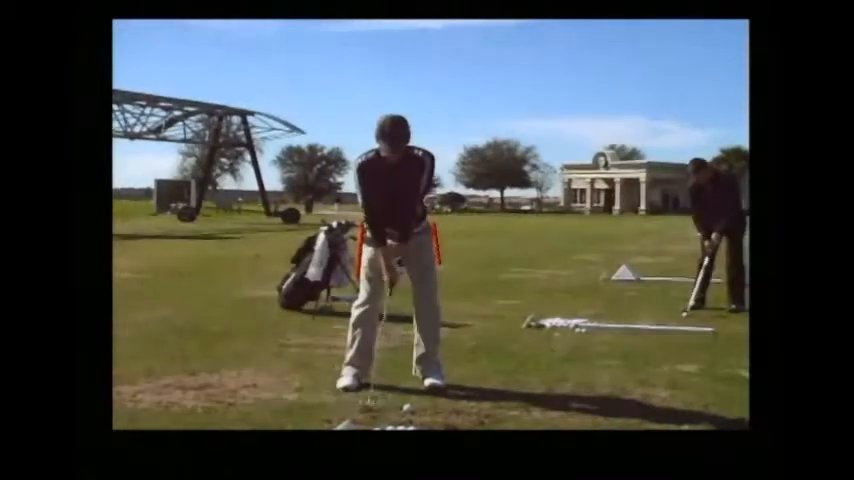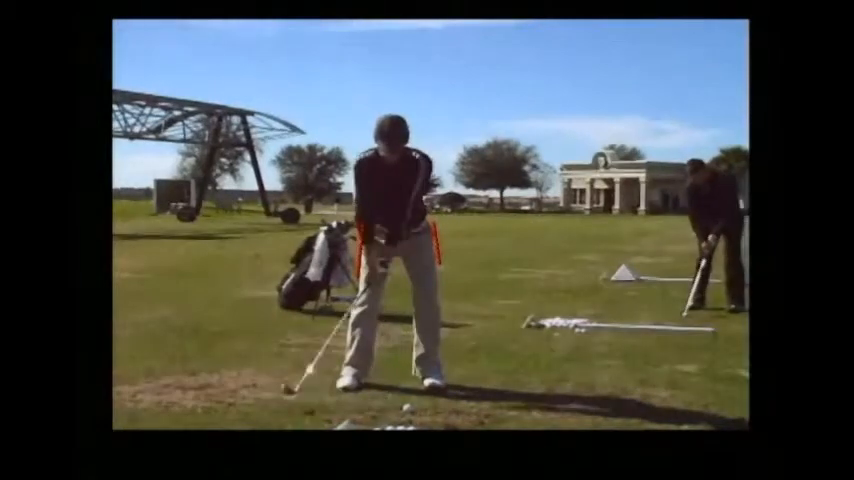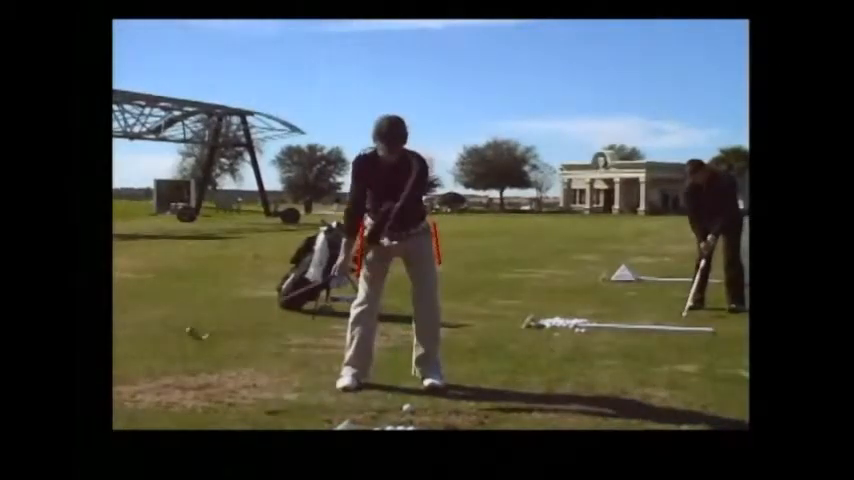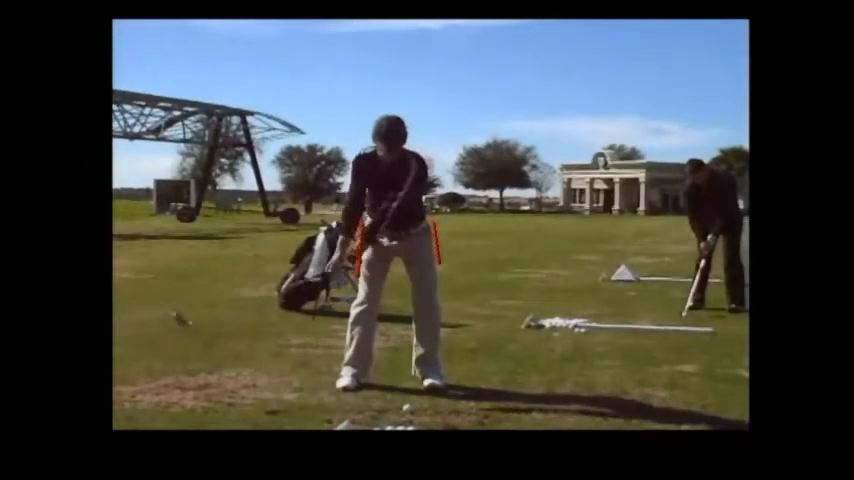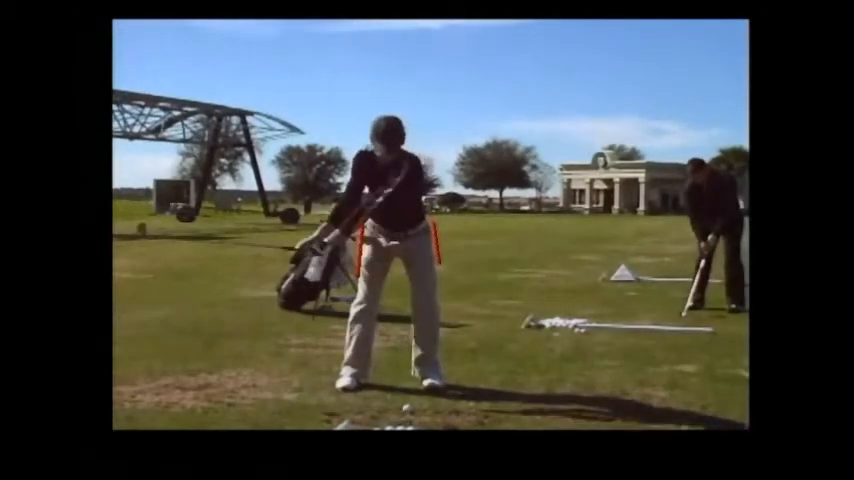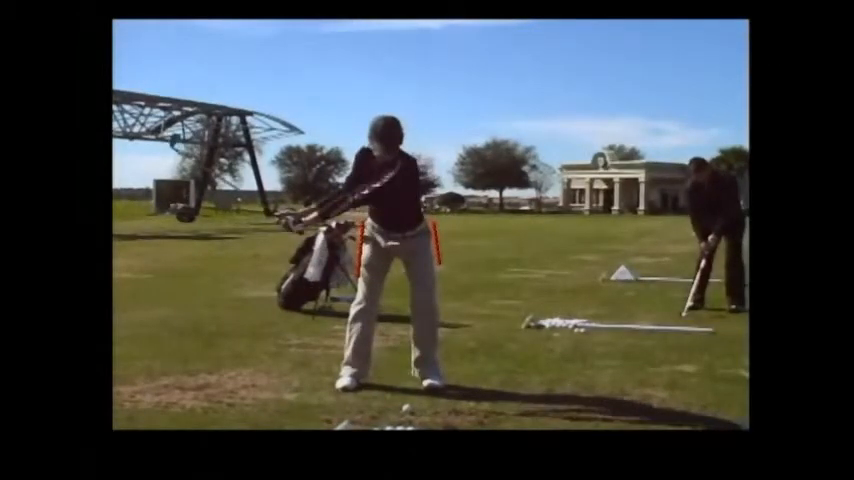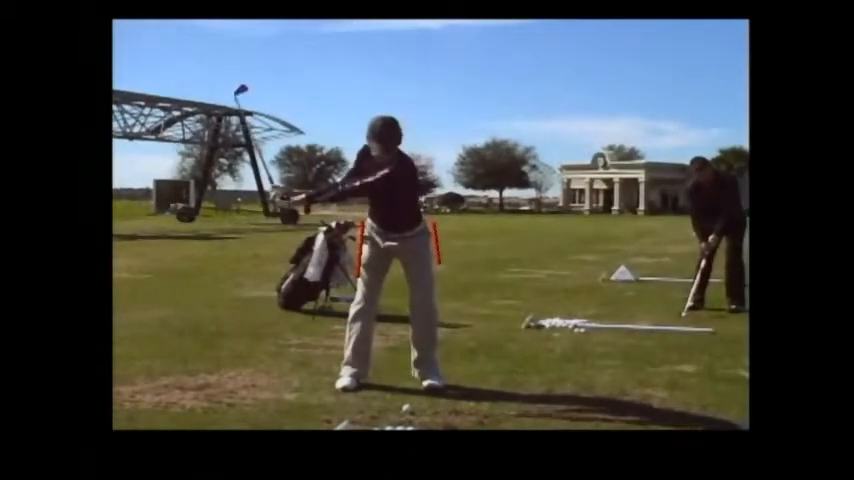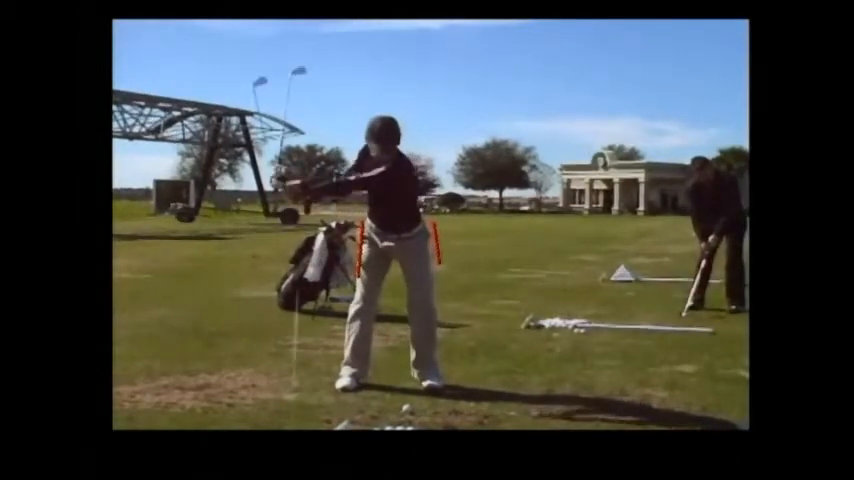
dt=0.2s
person 1, frame 1
left shoulder: (423, 161)
right shoulder: (365, 164)
left elbow: (413, 205)
right elbow: (371, 213)
left wrist: (401, 247)
right wrist: (385, 259)
left hip: (415, 233)
right hip: (378, 234)
left knee: (427, 300)
right knee: (367, 300)
left ankle: (430, 367)
right ankle: (354, 368)
person 1, frame 2
left shoulder: (420, 163)
right shoulder: (364, 163)
left elbow: (407, 208)
right elbow: (363, 211)
left wrist: (390, 252)
right wrist: (370, 255)
left hip: (414, 233)
right hip: (376, 233)
left knee: (427, 300)
right knee: (366, 299)
left ankle: (429, 367)
right ankle: (354, 368)
person 1, frame 3
left shoulder: (417, 165)
right shoulder: (363, 162)
left elbow: (399, 208)
right elbow: (355, 205)
left wrist: (369, 244)
right wrist: (347, 250)
left hip: (414, 234)
right hip: (376, 233)
left knee: (427, 300)
right knee: (365, 300)
left ankle: (429, 367)
right ankle: (354, 368)
person 1, frame 4
left shoulder: (416, 165)
right shoulder: (363, 161)
left elbow: (396, 207)
right elbow: (354, 203)
left wrist: (362, 245)
right wrist: (342, 246)
left hip: (414, 234)
right hip: (377, 234)
left knee: (427, 300)
right knee: (365, 300)
left ankle: (429, 367)
right ankle: (354, 368)
person 1, frame 5
left shoulder: (411, 166)
right shoulder: (363, 159)
left elbow: (380, 202)
right elbow: (351, 198)
left wrist: (338, 233)
right wrist: (322, 231)
left hip: (413, 235)
right hip: (378, 233)
left knee: (426, 301)
right knee: (365, 301)
left ankle: (428, 368)
right ankle: (353, 369)
person 1, frame 6
left shoulder: (406, 166)
right shoulder: (364, 157)
left elbow: (368, 197)
right elbow: (348, 190)
left wrist: (321, 214)
right wrist: (314, 210)
left hip: (413, 235)
right hip: (378, 232)
left knee: (425, 302)
right knee: (365, 300)
left ankle: (427, 369)
right ankle: (353, 368)
person 1, frame 7
left shoulder: (403, 167)
right shoulder: (366, 156)
left elbow: (361, 190)
right elbow: (346, 184)
left wrist: (313, 196)
right wrist: (313, 196)
left hip: (412, 236)
right hip: (377, 233)
left knee: (424, 302)
right knee: (364, 300)
left ankle: (427, 369)
right ankle: (353, 369)
person 1, frame 8
left shoulder: (400, 168)
right shoulder: (367, 154)
left elbow: (356, 183)
right elbow: (346, 182)
left wrist: (307, 187)
right wrist: (309, 188)
left hip: (409, 237)
right hip: (376, 233)
left knee: (422, 303)
right knee: (363, 301)
left ankle: (427, 369)
right ankle: (352, 369)
person 2, frame 1
left shoulder: (729, 180)
right shoulder: (694, 187)
left elbow: (733, 210)
right elbow: (697, 214)
left wrist: (719, 232)
right wrist: (705, 237)
left hip: (733, 222)
right hip: (709, 223)
left knee: (734, 260)
right knee: (705, 260)
left ankle: (737, 301)
right ankle: (699, 299)
person 2, frame 2
left shoulder: (726, 180)
right shoulder: (692, 187)
left elbow: (730, 211)
right elbow: (694, 215)
left wrist: (716, 234)
right wrist: (702, 239)
left hip: (731, 221)
right hip: (707, 223)
left knee: (732, 259)
right knee: (703, 259)
left ankle: (736, 301)
right ankle: (698, 299)
person 2, frame 3
left shoulder: (726, 181)
right shoulder: (691, 187)
left elbow: (729, 211)
right elbow: (693, 215)
left wrist: (714, 234)
right wrist: (701, 239)
left hip: (730, 221)
right hip: (706, 223)
left knee: (731, 259)
right knee: (702, 259)
left ankle: (736, 301)
right ankle: (697, 299)
person 2, frame 4
left shoulder: (726, 180)
right shoulder: (691, 187)
left elbow: (728, 211)
right elbow: (693, 215)
left wrist: (715, 234)
right wrist: (701, 239)
left hip: (730, 221)
right hip: (706, 223)
left knee: (731, 259)
right knee: (702, 259)
left ankle: (736, 301)
right ankle: (697, 299)
person 2, frame 5
left shoulder: (726, 181)
right shoulder: (691, 187)
left elbow: (730, 211)
right elbow: (693, 215)
left wrist: (716, 234)
right wrist: (701, 239)
left hip: (731, 221)
right hip: (707, 223)
left knee: (732, 259)
right knee: (703, 259)
left ankle: (736, 301)
right ankle: (697, 299)
person 2, frame 6
left shoulder: (727, 181)
right shoulder: (693, 186)
left elbow: (731, 212)
right elbow: (694, 215)
left wrist: (717, 234)
right wrist: (701, 239)
left hip: (732, 222)
right hip: (708, 223)
left knee: (733, 259)
right knee: (704, 258)
left ankle: (736, 301)
right ankle: (697, 299)
person 2, frame 7
left shoulder: (728, 181)
right shoulder: (694, 186)
left elbow: (731, 212)
right elbow: (695, 214)
left wrist: (717, 234)
right wrist: (702, 239)
left hip: (734, 221)
right hip: (710, 222)
left knee: (733, 259)
right knee: (704, 258)
left ankle: (736, 301)
right ankle: (697, 298)
person 2, frame 8
left shoulder: (729, 181)
right shoulder: (694, 186)
left elbow: (731, 212)
right elbow: (696, 214)
left wrist: (717, 234)
right wrist: (702, 239)
left hip: (734, 221)
right hip: (710, 222)
left knee: (733, 259)
right knee: (704, 258)
left ankle: (736, 301)
right ankle: (698, 298)
